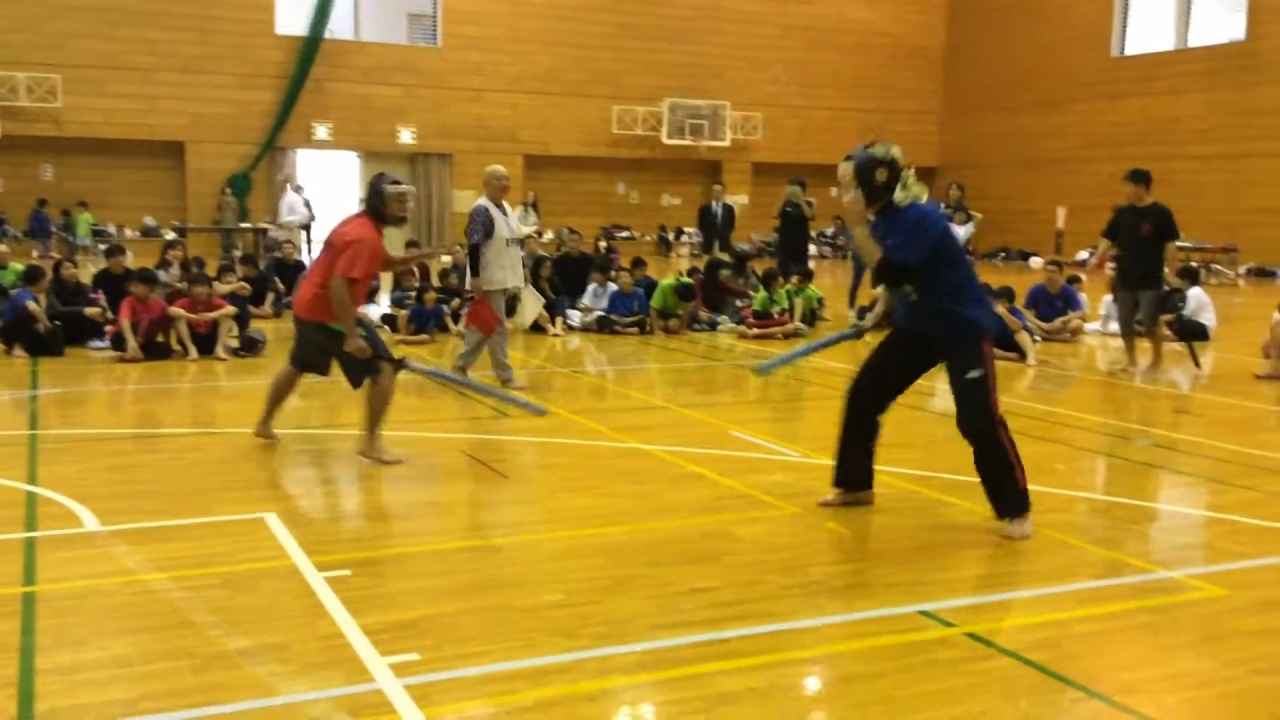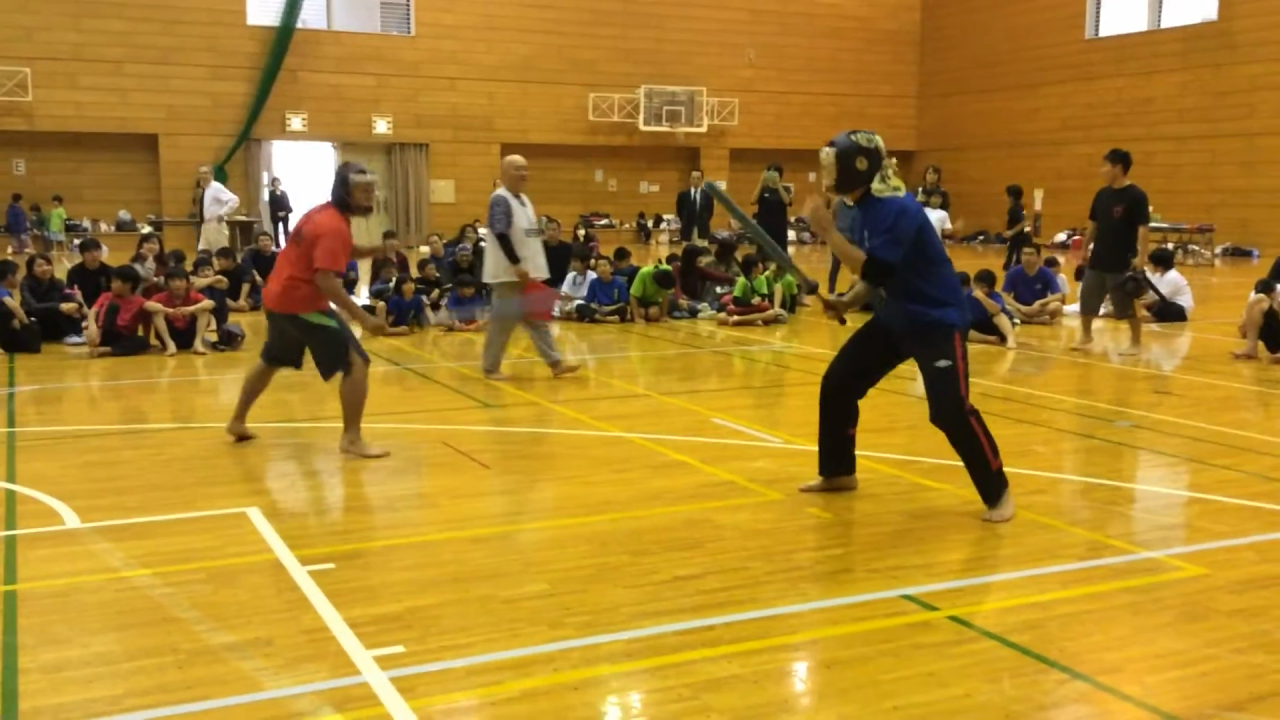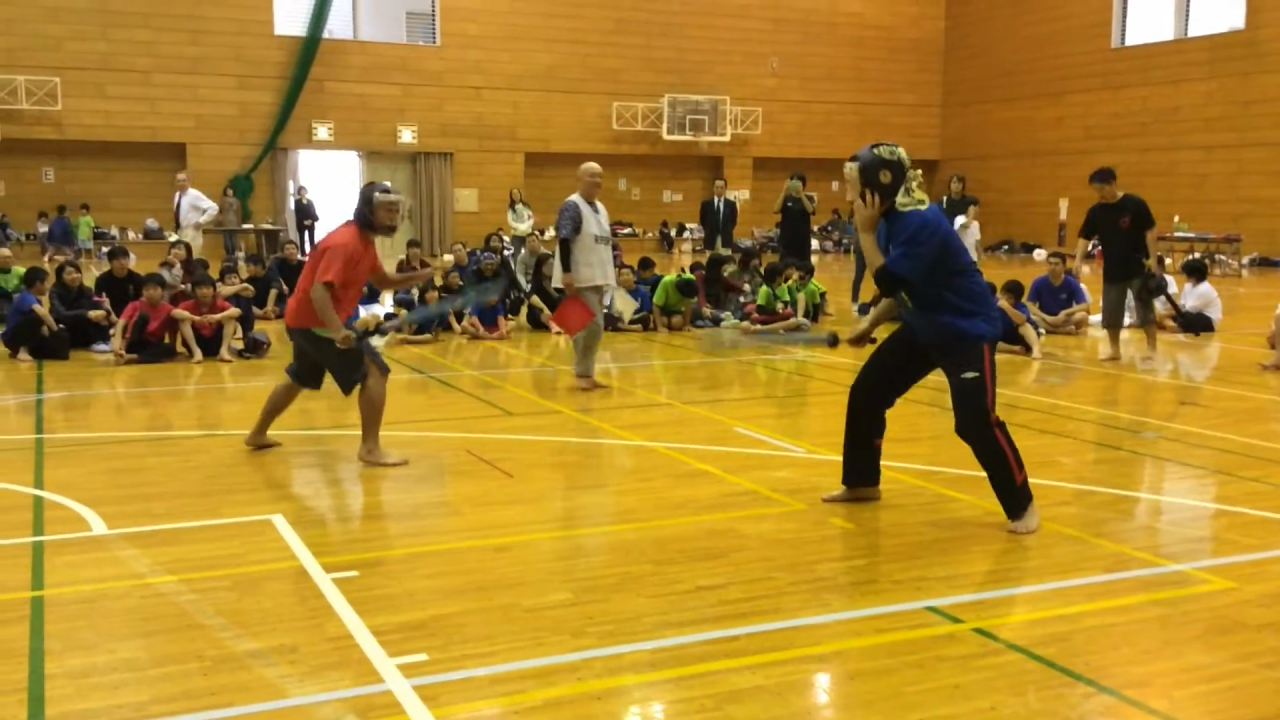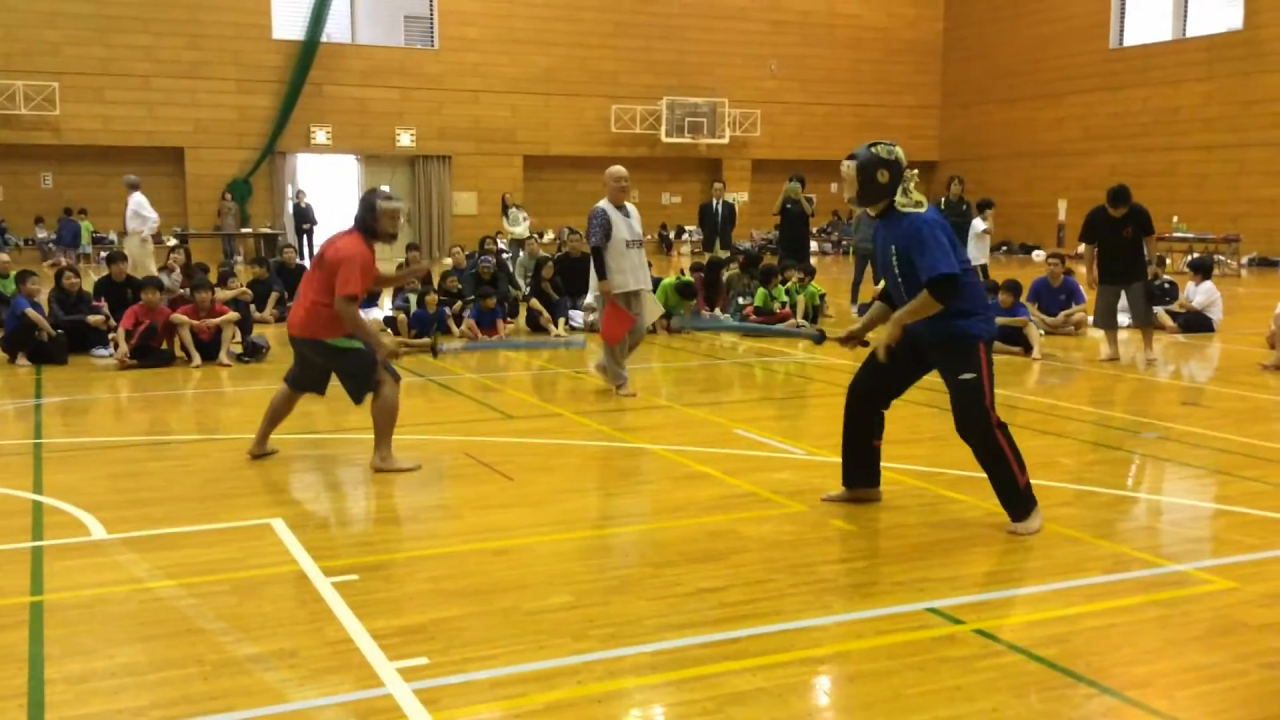
dt=0.5s
person 1, frame 1
left shoulder: (919, 219)
right shoulder: (884, 219)
left elbow: (890, 274)
left wrist: (858, 228)
left hip: (963, 326)
right hip: (916, 326)
left knee: (979, 416)
right knee: (863, 393)
left ankle: (1015, 508)
right ankle: (855, 485)
person 1, frame 2
left shoulder: (898, 210)
right shoulder: (864, 210)
left elbow: (878, 270)
left wrist: (828, 231)
right wrist: (847, 301)
left hip: (938, 318)
right hip: (894, 317)
left knee: (950, 407)
right knee: (838, 384)
left ankle: (998, 492)
right ankle: (839, 472)
person 1, frame 3
left shoulder: (923, 223)
right shoulder: (891, 221)
left elbow: (888, 282)
left wrist: (866, 232)
right wrist: (869, 325)
left hip: (967, 330)
right hip: (922, 328)
left knee: (976, 419)
right knee: (865, 393)
left ankle: (1021, 506)
right ankle: (862, 483)
person 1, frame 4
left shoulder: (921, 224)
right shoulder: (885, 226)
left elbow: (945, 286)
left wrist: (895, 324)
right wrist: (863, 326)
left hip: (962, 331)
right hip: (917, 331)
left knee: (977, 422)
right knee: (862, 396)
left ankle: (1025, 509)
right ankle: (861, 485)
person 2, frame 1
left shoulder: (359, 224)
right shoulder: (364, 236)
left elbow: (385, 264)
right elbow: (338, 285)
left wrist: (417, 257)
right wrist: (350, 335)
left hip: (307, 307)
right hip: (328, 312)
left knee: (298, 365)
right knee: (384, 369)
left ankle: (265, 423)
right ankle: (371, 443)
person 2, frame 2
left shoulder: (322, 214)
right shoulder: (333, 225)
left elbow: (350, 251)
right elbow: (327, 280)
left wrist: (385, 249)
right wrist: (362, 317)
left hip: (278, 300)
right hip: (302, 304)
left knee: (270, 362)
right knee: (357, 362)
left ankle: (238, 423)
right ankle: (353, 439)
person 2, frame 3
left shoulder: (365, 242)
right shoulder: (346, 243)
left elbow: (383, 282)
right elbow: (318, 290)
left wrist: (415, 277)
right wrist: (336, 330)
left hip: (302, 320)
right hip: (315, 321)
left knee: (298, 380)
right knee: (374, 372)
left ankle: (258, 434)
right ankle: (370, 448)
person 2, frame 4
left shoulder: (347, 240)
right shoulder: (357, 252)
left elbow: (378, 281)
right elbow: (343, 306)
left wrist: (414, 272)
right wrist: (378, 344)
left hip: (302, 326)
right hip: (326, 330)
left knee: (295, 386)
right knee: (386, 380)
left ankle: (260, 442)
right ankle: (383, 455)
person 3, frame 1
left shoulder: (507, 208)
right shoulder: (481, 211)
left elbow: (514, 243)
right elbow: (474, 247)
left wrist: (521, 270)
right wrist: (475, 278)
left hip: (505, 279)
right hip: (489, 281)
left knee: (482, 327)
right knee: (497, 328)
left ankle: (461, 364)
right ankle: (506, 376)
person 3, frame 2
left shoulder: (524, 200)
right shoulder: (499, 200)
right elbow: (501, 235)
left wrist: (528, 268)
right wrist: (517, 266)
left hip: (529, 270)
right hip: (508, 273)
left knee: (538, 318)
right knee: (502, 320)
left ankle: (555, 363)
right ankle: (490, 367)
person 3, frame 3
left shoulder: (600, 208)
right shoulder: (572, 206)
right elbow: (564, 241)
left wrist: (608, 275)
right wrist: (566, 273)
left hip: (598, 277)
right hip: (580, 278)
left knee: (594, 327)
right knee: (592, 324)
left ankle: (585, 373)
right ankle: (583, 373)
person 3, frame 4
left shoulder: (632, 210)
right shoulder: (600, 212)
right elbow: (596, 250)
left wrist: (643, 277)
right wrist: (602, 280)
left hip: (635, 282)
right hip: (612, 284)
left knee: (638, 330)
left ankle: (606, 364)
right ankle: (619, 381)
person 4, frame 1
left shoulder: (1161, 213)
right shoulder: (1122, 213)
left elbow: (1171, 245)
right elbow: (1108, 239)
right wrist: (1097, 258)
left hip: (1151, 280)
right hip: (1126, 278)
left knee: (1149, 320)
right knee: (1125, 321)
left ankle: (1156, 359)
right ankle: (1131, 359)
person 4, frame 2
left shoulder: (1136, 196)
right shoulder: (1102, 194)
left elbow: (1143, 227)
left wrist: (1140, 256)
right wrist: (1085, 247)
left hip: (1122, 262)
right hip: (1098, 259)
left knee: (1126, 304)
right knee: (1087, 299)
left ankle: (1135, 343)
right ankle: (1085, 337)
person 4, frame 3
left shoulder: (1136, 204)
right shoulder: (1095, 211)
left elbow: (1150, 231)
right elbow: (1085, 237)
left wrist: (1152, 258)
right wrist: (1078, 260)
left hip: (1138, 268)
right hip: (1112, 270)
left knee: (1145, 307)
right knee: (1110, 311)
left ankle: (1151, 346)
right ankle: (1114, 350)
person 4, frame 4
left shoulder: (1139, 213)
right shoulder: (1095, 216)
left elbow: (1149, 238)
right elbow: (1089, 245)
left wrist: (1152, 263)
right wrist: (1090, 272)
left hip: (1136, 272)
right hip: (1108, 274)
left knee: (1143, 310)
right knee: (1105, 311)
left ankle: (1149, 348)
right ankle: (1113, 349)
